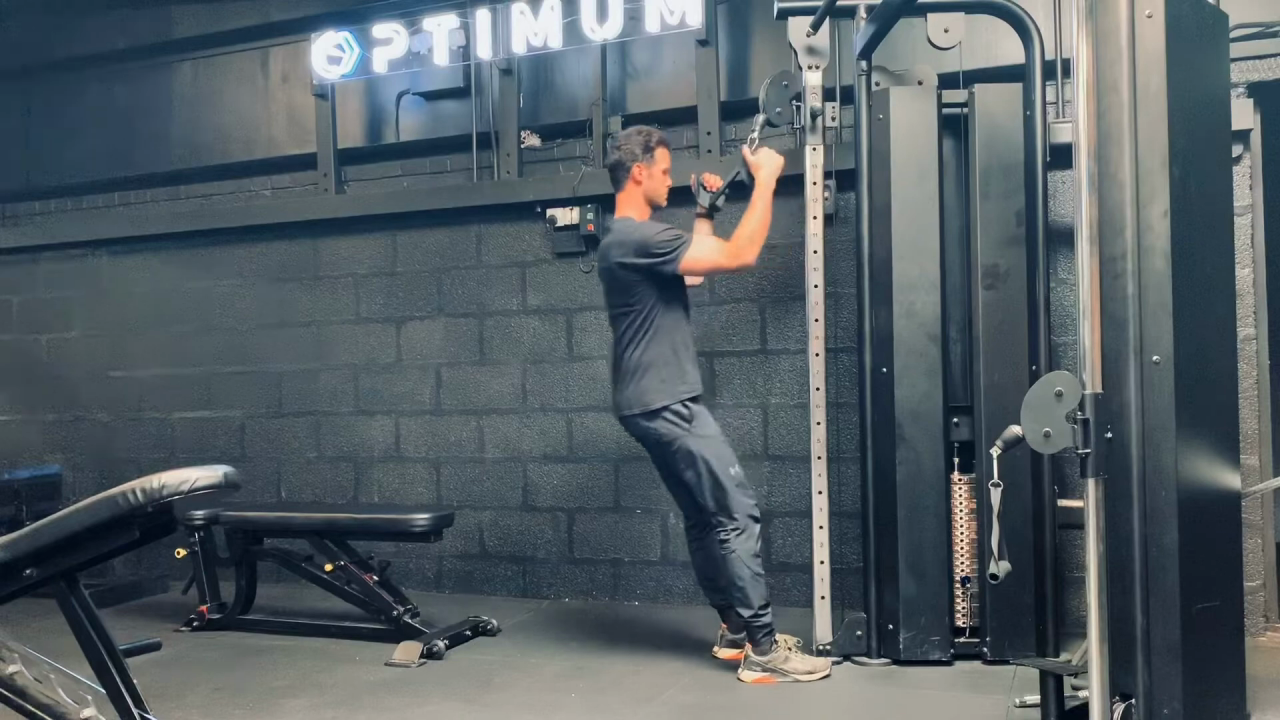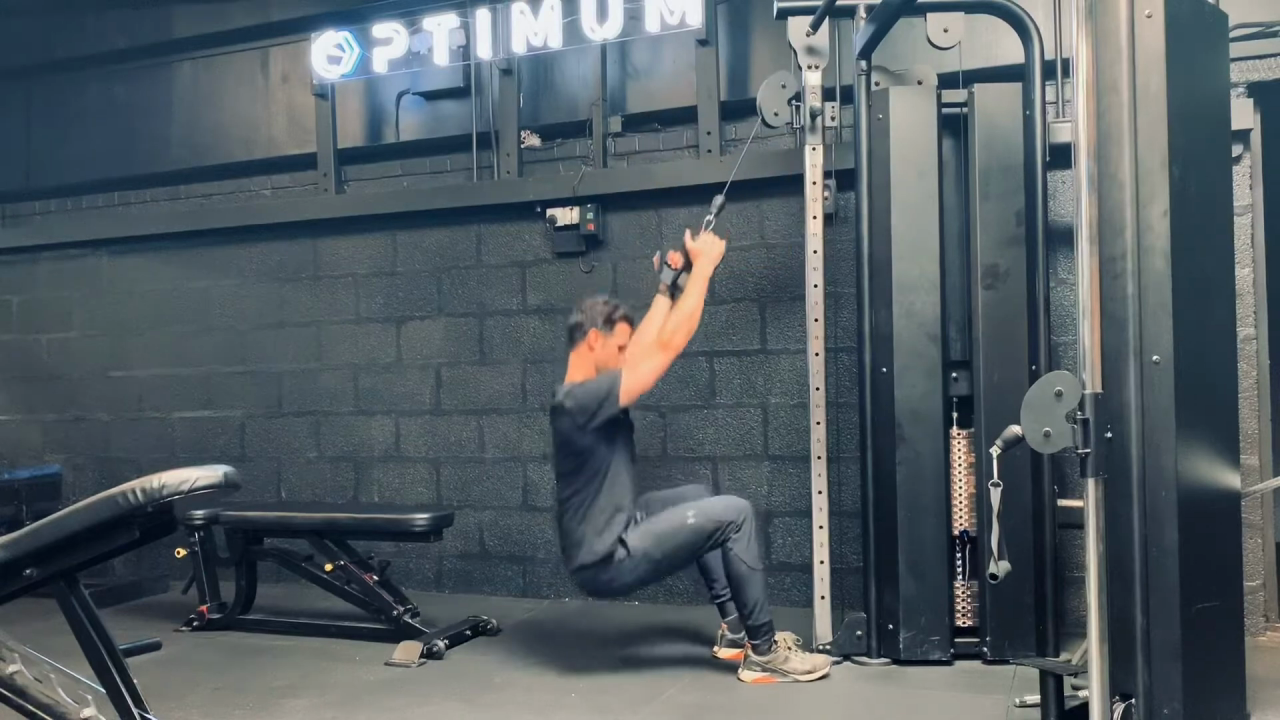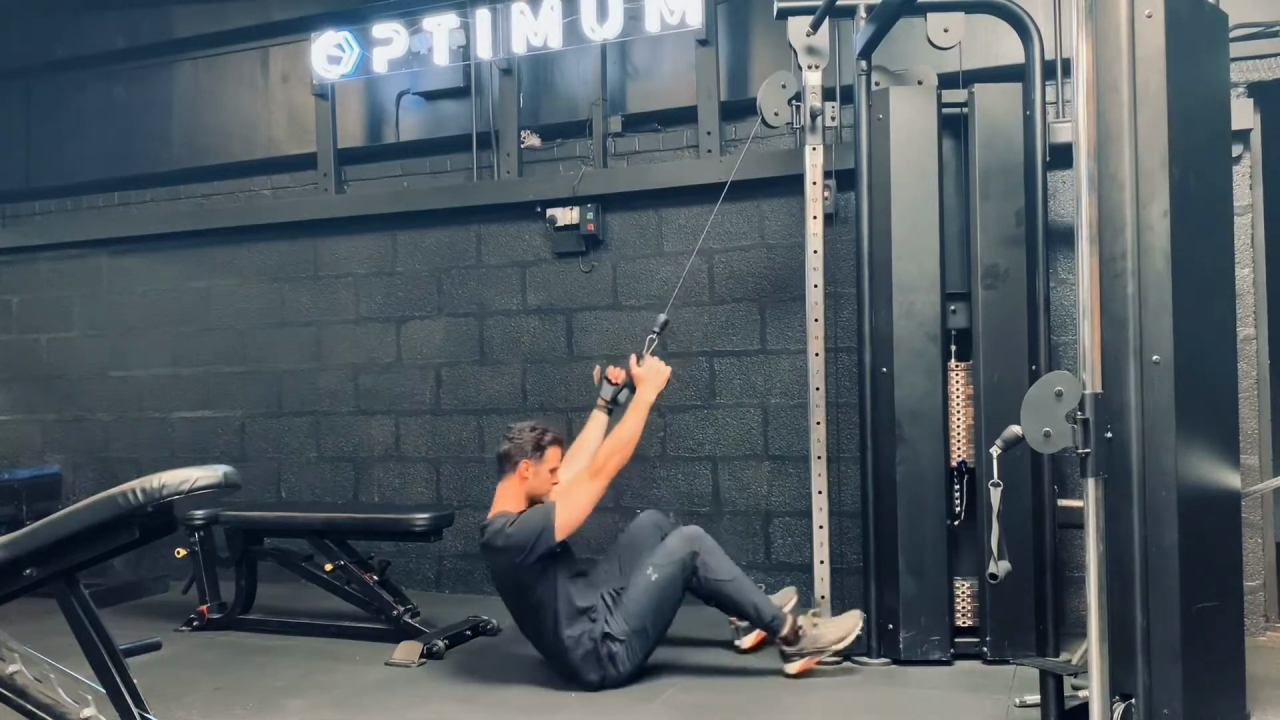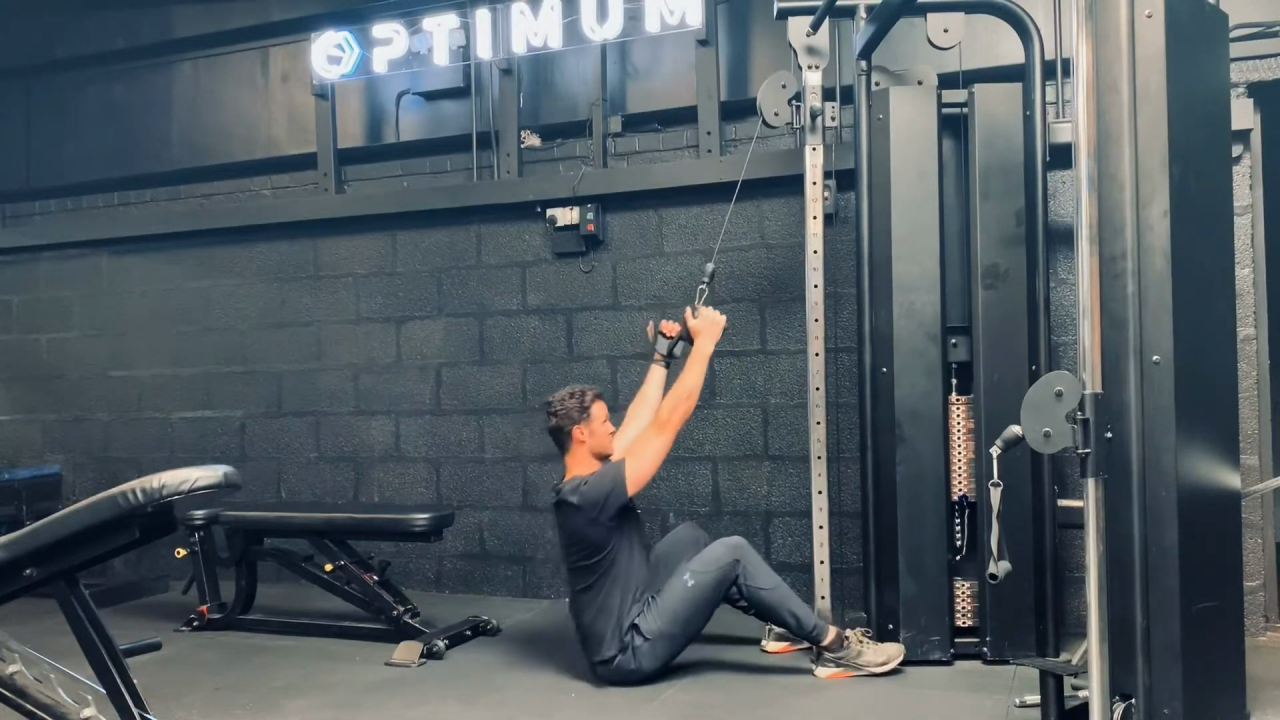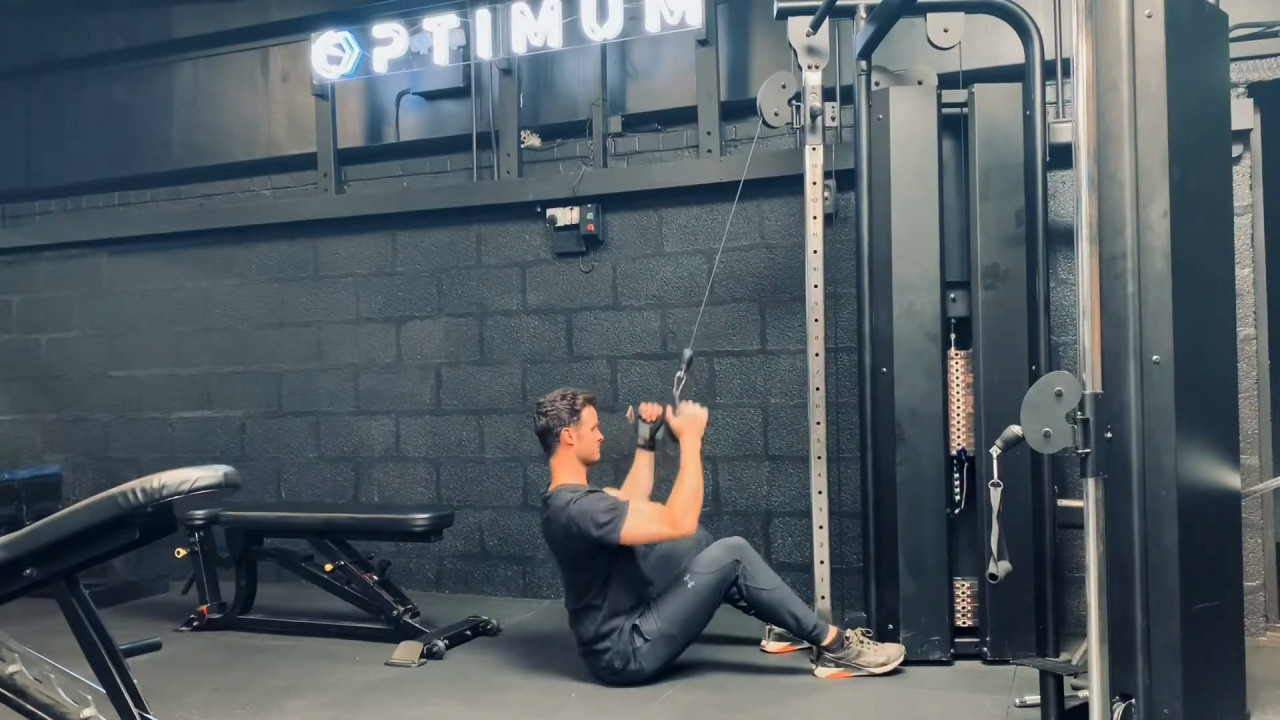
dt=0.7s
person 1, frame 1
left shoulder: (630, 240)
right shoulder: (636, 238)
left elbow: (693, 272)
right elbow: (742, 255)
left wrist: (705, 211)
right wrist: (765, 176)
left hip: (656, 402)
right hip: (662, 403)
left knee: (709, 517)
right knee: (738, 512)
left ankle: (736, 630)
right ankle: (763, 649)
person 1, frame 2
left shoulder: (587, 390)
right shoulder: (581, 401)
left elbow: (649, 346)
right elbow: (668, 347)
left wrist: (668, 285)
right wrist: (703, 266)
left hip: (613, 530)
right hip: (607, 557)
left knee: (701, 504)
right knee: (735, 514)
left ankle: (735, 629)
right ankle: (764, 651)
person 1, frame 3
left shoulder: (512, 518)
right shoulder: (514, 537)
left elbow: (575, 469)
right elbow: (600, 472)
left wrist: (604, 402)
right wrist: (646, 391)
right hip: (604, 655)
left knee: (652, 523)
right knee: (690, 540)
left ankle: (751, 613)
right ankle: (792, 637)
person 1, frame 4
left shoulder: (586, 482)
right shoulder: (591, 495)
left elbow: (640, 423)
right elbow: (667, 424)
left wrist: (661, 357)
right wrist: (704, 342)
left hip: (625, 629)
right hip: (629, 653)
left knee: (690, 538)
right knee: (732, 553)
left ankle: (784, 625)
right ankle: (834, 647)
person 1, frame 5
left shoulder: (566, 499)
right shoulder: (579, 508)
left elbow: (632, 501)
right elbow: (680, 523)
left wrist: (647, 438)
right wrist: (690, 438)
left hip: (625, 618)
right hip: (627, 653)
left knee: (697, 539)
right knee: (732, 552)
left ankle: (783, 626)
right ankle: (835, 647)
